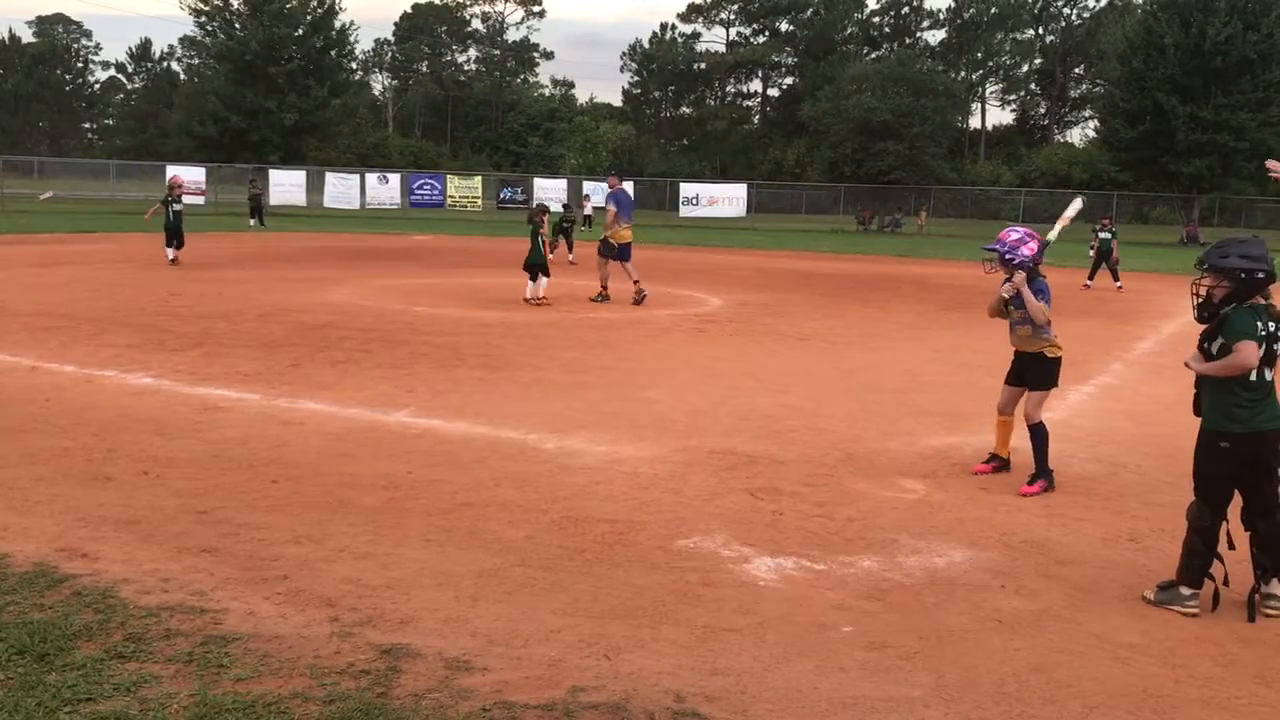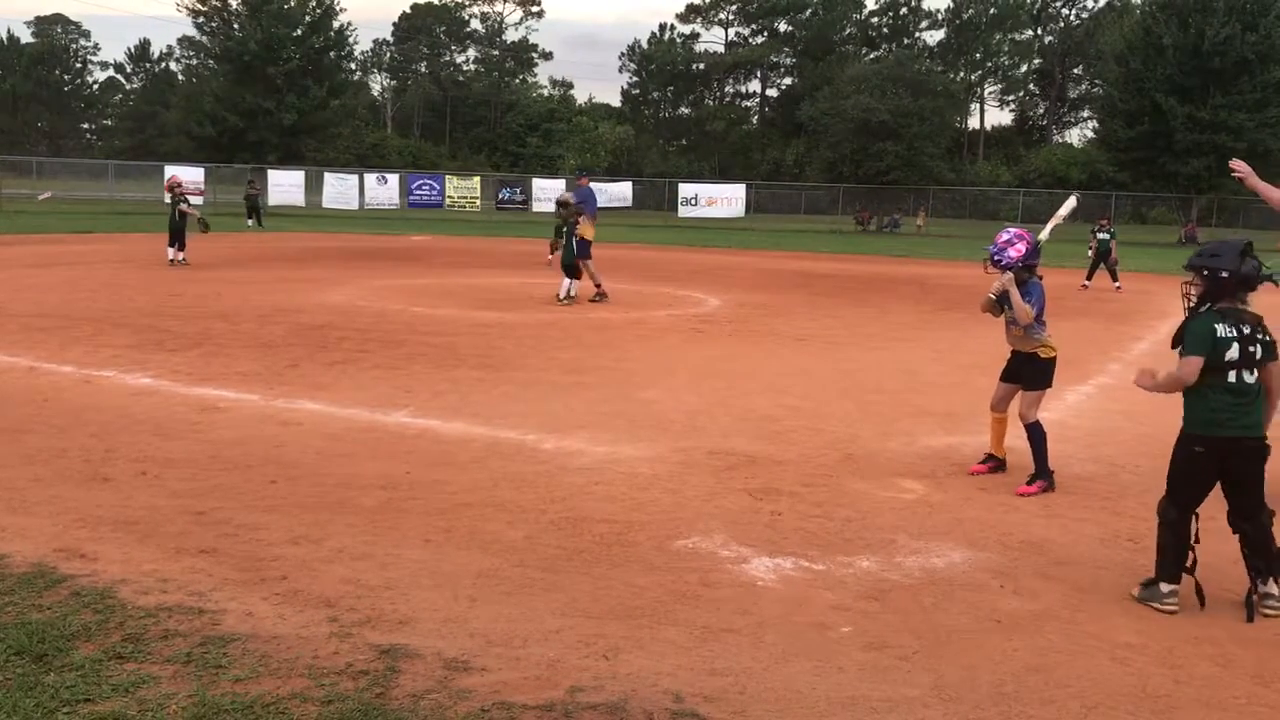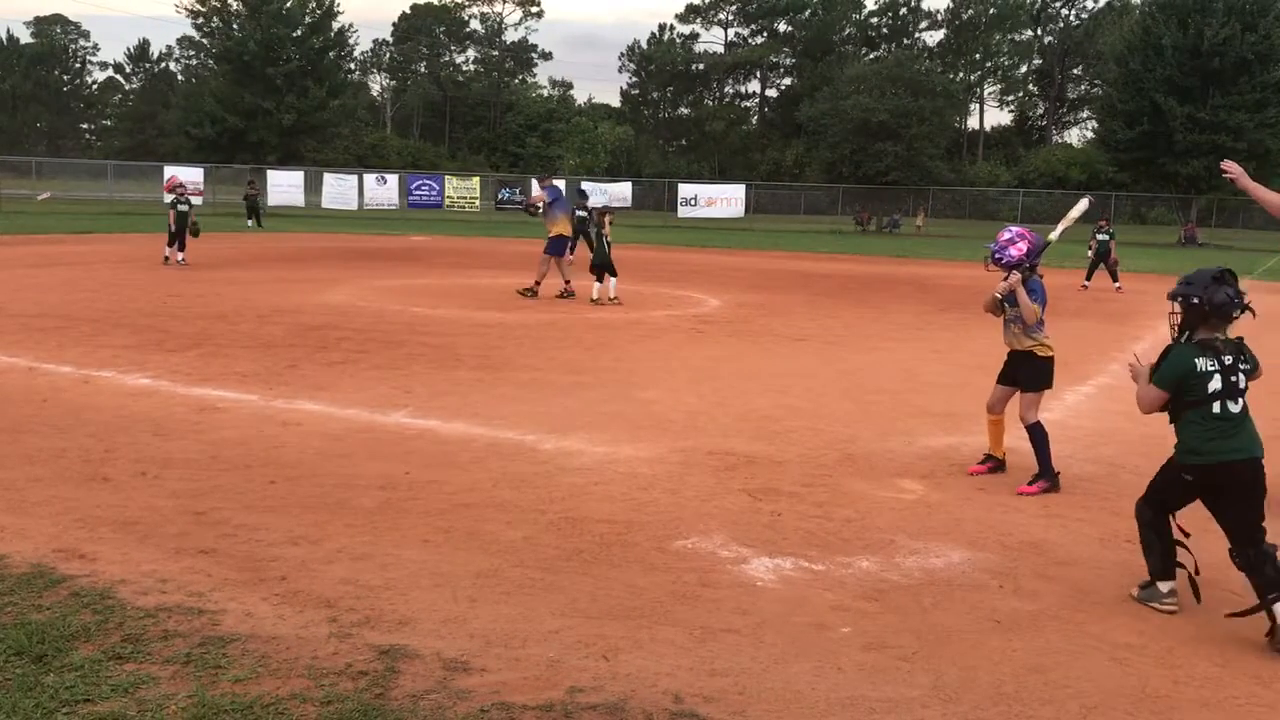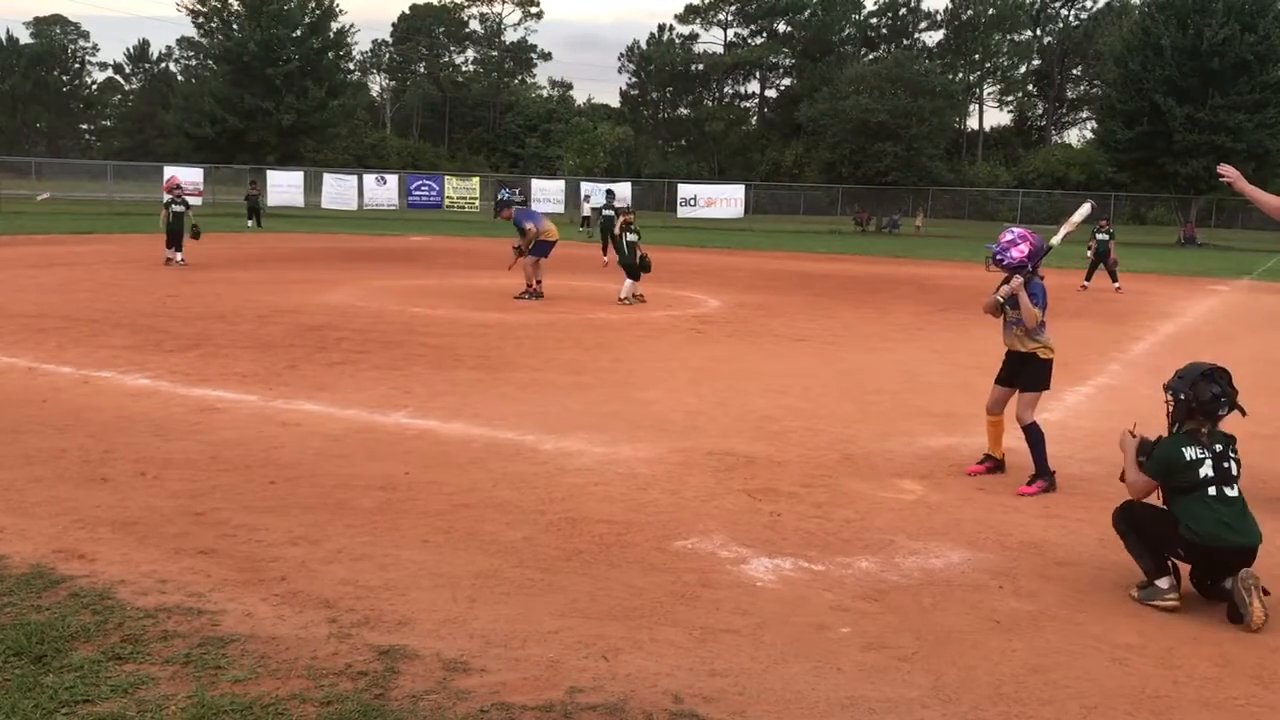
dt=0.5s
person 1, frame 1
left shoulder: (1237, 317)
left elbow: (1247, 359)
left wrist: (1203, 366)
left hip: (1226, 432)
left knee: (1207, 510)
left ankle: (1187, 589)
person 1, frame 2
left shoulder: (1202, 323)
left elbow: (1186, 377)
left wrist: (1152, 382)
left hip: (1205, 434)
left knee: (1177, 508)
left ankle: (1166, 587)
person 1, frame 3
left shoulder: (1181, 355)
right shoulder: (1238, 351)
left elbow: (1147, 404)
left wrist: (1140, 377)
left hip: (1197, 460)
right hip: (1247, 460)
left knee: (1151, 509)
left ankle: (1163, 588)
person 1, frame 4
left shoulder: (1171, 448)
right shoulder: (1227, 443)
left elbow: (1138, 490)
left wrist: (1128, 454)
left hip: (1203, 544)
right hip: (1246, 547)
left knee: (1126, 515)
right knee: (1208, 580)
left ankle: (1162, 584)
right ankle: (1234, 583)
person 2, frame 1
left shoulder: (1038, 285)
right shoulder: (1010, 282)
left elbow: (1041, 318)
right elbow: (993, 313)
left wrist: (1024, 288)
right wrist: (1001, 295)
left hip: (1044, 356)
right hip: (1022, 355)
left knee: (1031, 414)
right knee: (1004, 407)
left ankle: (1043, 475)
right ankle: (1001, 457)
person 2, frame 2
left shoulder: (1032, 286)
right shoulder: (1009, 282)
left elbow: (1024, 318)
right elbow: (987, 309)
left wrist: (1011, 288)
right wrist: (994, 292)
left hip: (1039, 356)
right hip: (1019, 354)
left knee: (1027, 413)
right knee: (998, 404)
left ankle: (1043, 475)
right ankle: (996, 457)
person 2, frame 3
left shoulder: (1033, 284)
right shoulder: (1010, 280)
left elbow: (1031, 318)
right elbow: (990, 310)
left wrist: (1019, 287)
right wrist: (997, 292)
left hip: (1036, 357)
right hip: (1016, 354)
left knee: (1027, 415)
right knee: (994, 406)
left ankle: (1048, 476)
right ankle: (996, 457)
person 2, frame 4
left shoulder: (1035, 287)
right shoulder: (1009, 282)
left elbow: (1032, 322)
right elbow: (989, 310)
left wrist: (1021, 292)
right wrist: (1000, 295)
left hip: (1036, 358)
right hip: (1014, 355)
left knee: (1024, 415)
right knee: (993, 407)
left ankle: (1044, 476)
right ankle: (994, 458)
